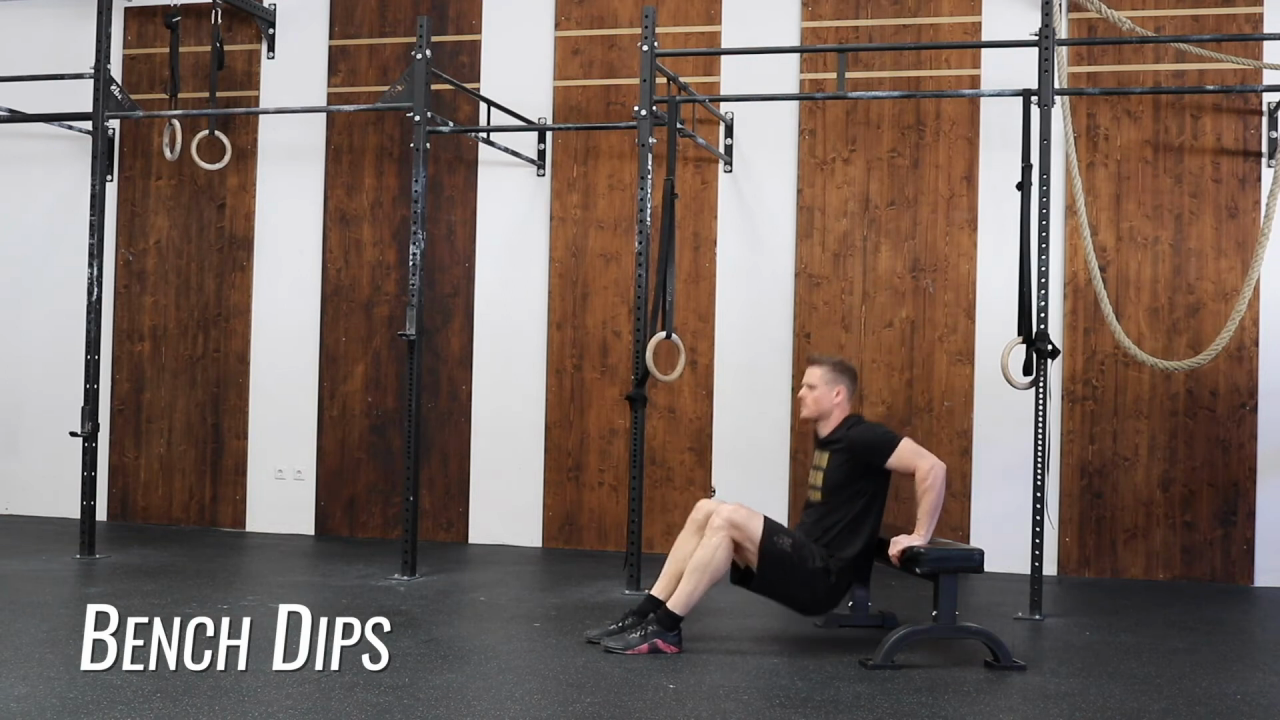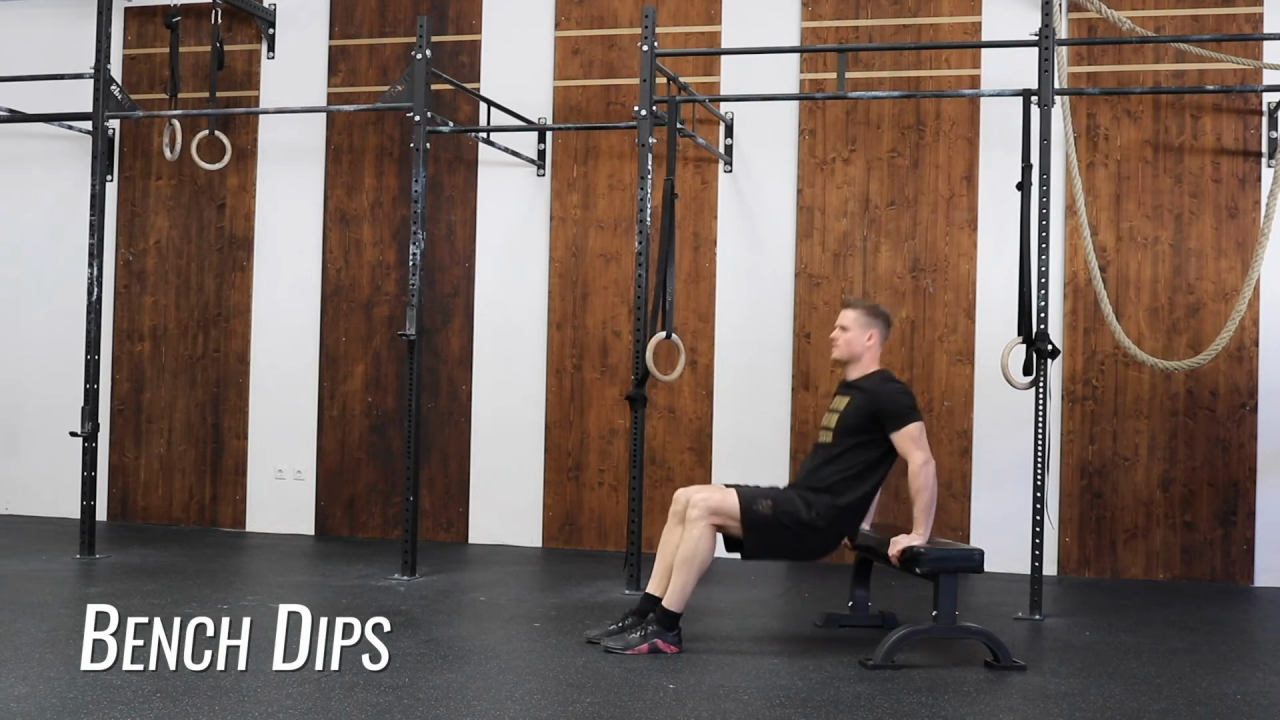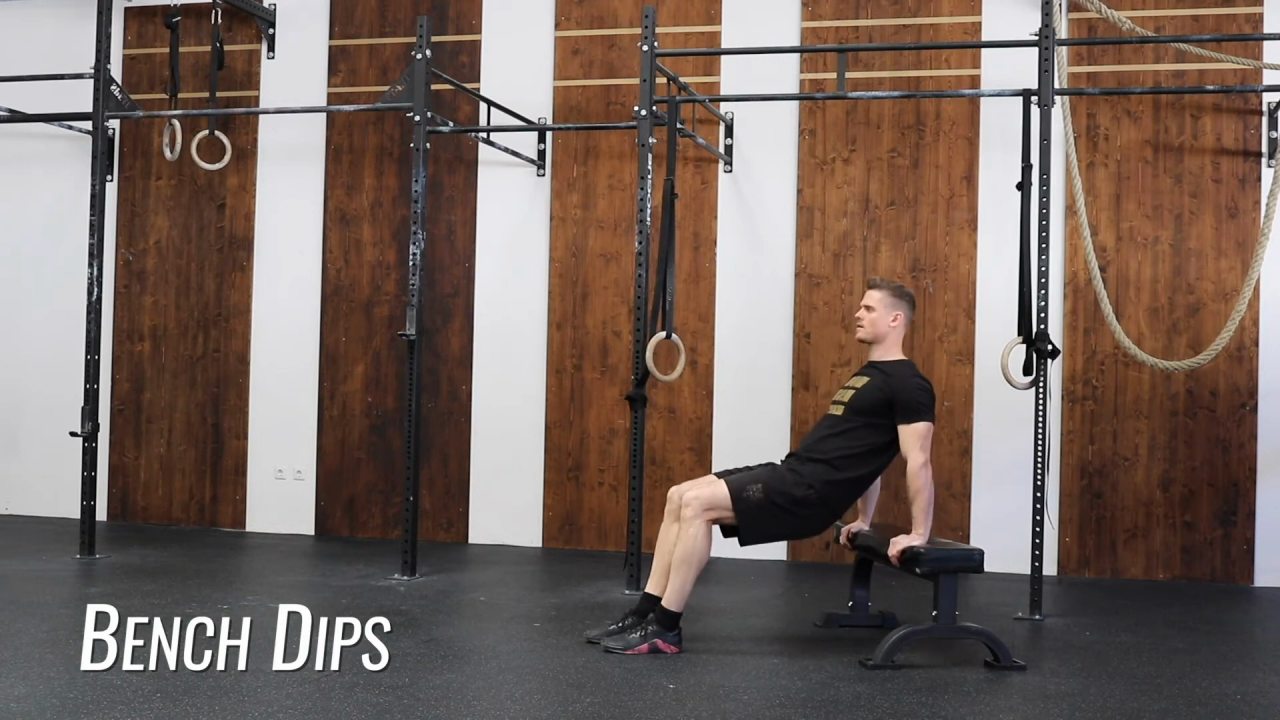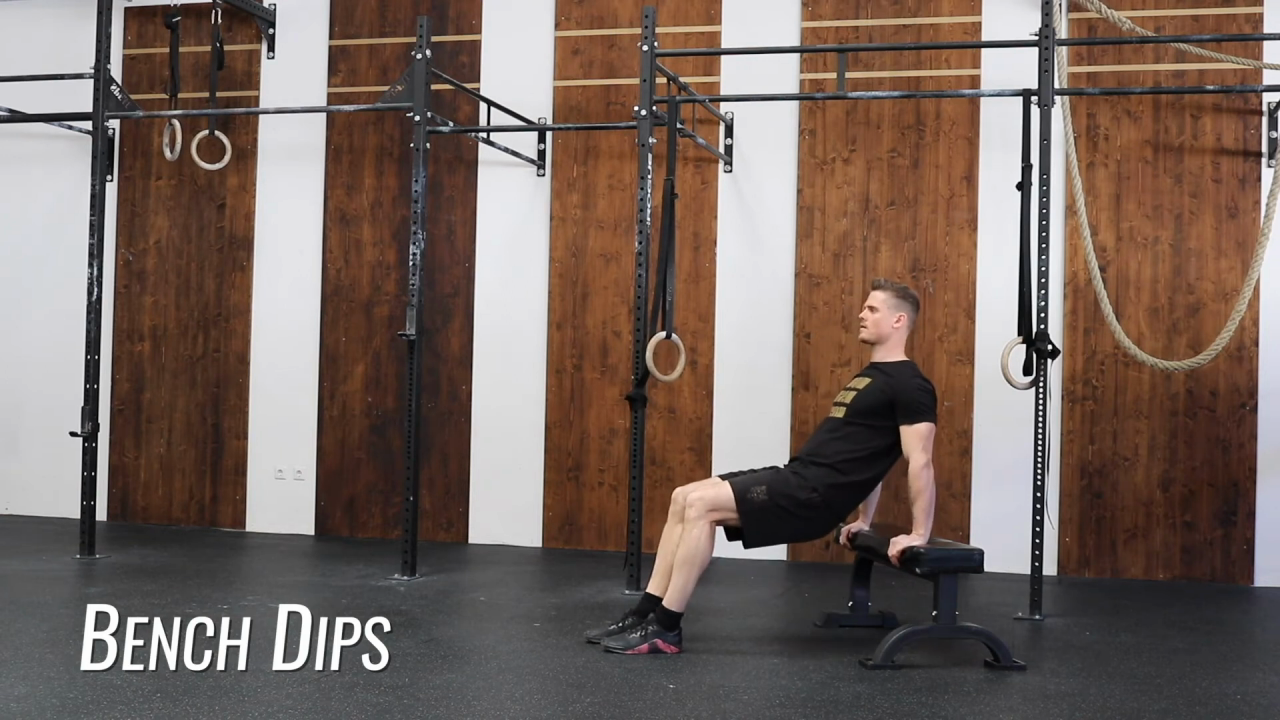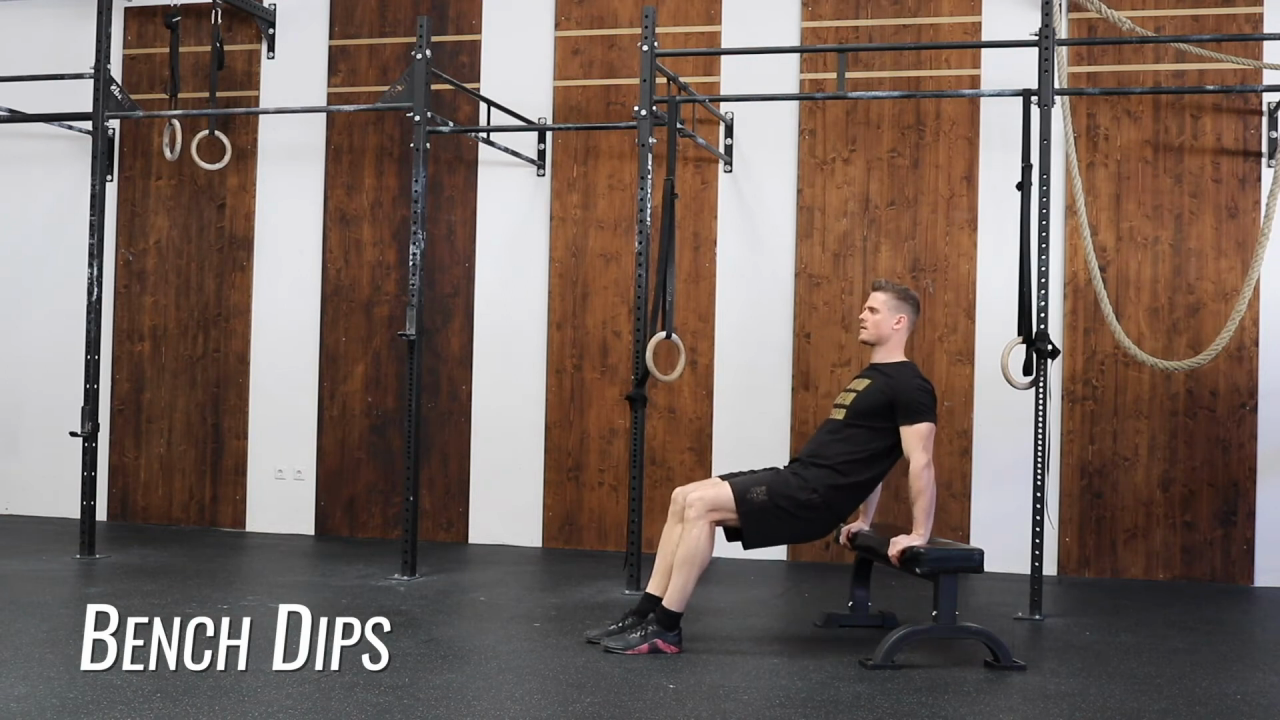
dt=0.3s
person 1, frame 1
left shoulder: (859, 438)
right shoulder: (828, 436)
left elbow: (932, 467)
left wrist: (919, 537)
right wrist: (855, 531)
left hip: (822, 575)
right hip: (805, 559)
left knee: (727, 518)
right knee: (706, 511)
left ankle: (664, 628)
right ankle: (645, 614)
person 1, frame 2
left shoulder: (885, 392)
right shoulder: (850, 388)
left elbow: (921, 460)
left wrist: (918, 535)
right wrist: (860, 520)
left hip: (817, 516)
right hip: (799, 503)
left knee: (702, 506)
right knee: (684, 500)
left ankle: (664, 628)
right ankle: (646, 613)
person 1, frame 3
left shoulder: (906, 384)
right shoulder: (870, 373)
left elbow: (918, 461)
left wrist: (918, 535)
right wrist: (864, 520)
left hip: (811, 490)
right hip: (792, 475)
left knee: (696, 504)
right knee: (678, 497)
left ankle: (664, 628)
right ankle: (646, 613)
person 1, frame 4
left shoulder: (908, 384)
right shoulder: (872, 374)
left elbow: (920, 461)
left wrist: (918, 535)
right wrist: (863, 521)
left hip: (816, 493)
right hip: (797, 478)
left knee: (701, 504)
right knee: (683, 499)
left ankle: (664, 628)
right ankle: (646, 612)
person 1, frame 5
left shoulder: (907, 385)
right shoulder: (871, 376)
left elbow: (921, 460)
left wrist: (918, 535)
right wrist: (863, 521)
left hip: (816, 495)
right hip: (797, 479)
left knee: (701, 504)
right knee: (683, 498)
left ankle: (664, 627)
right ankle: (646, 612)
